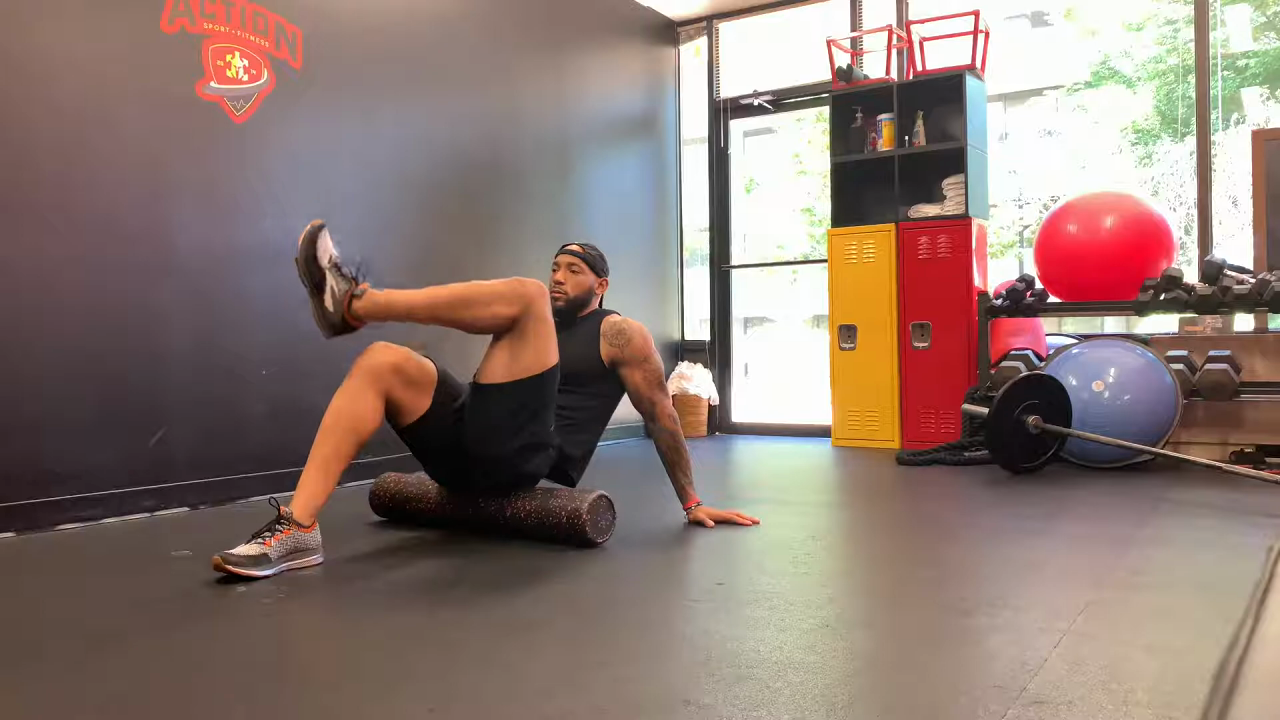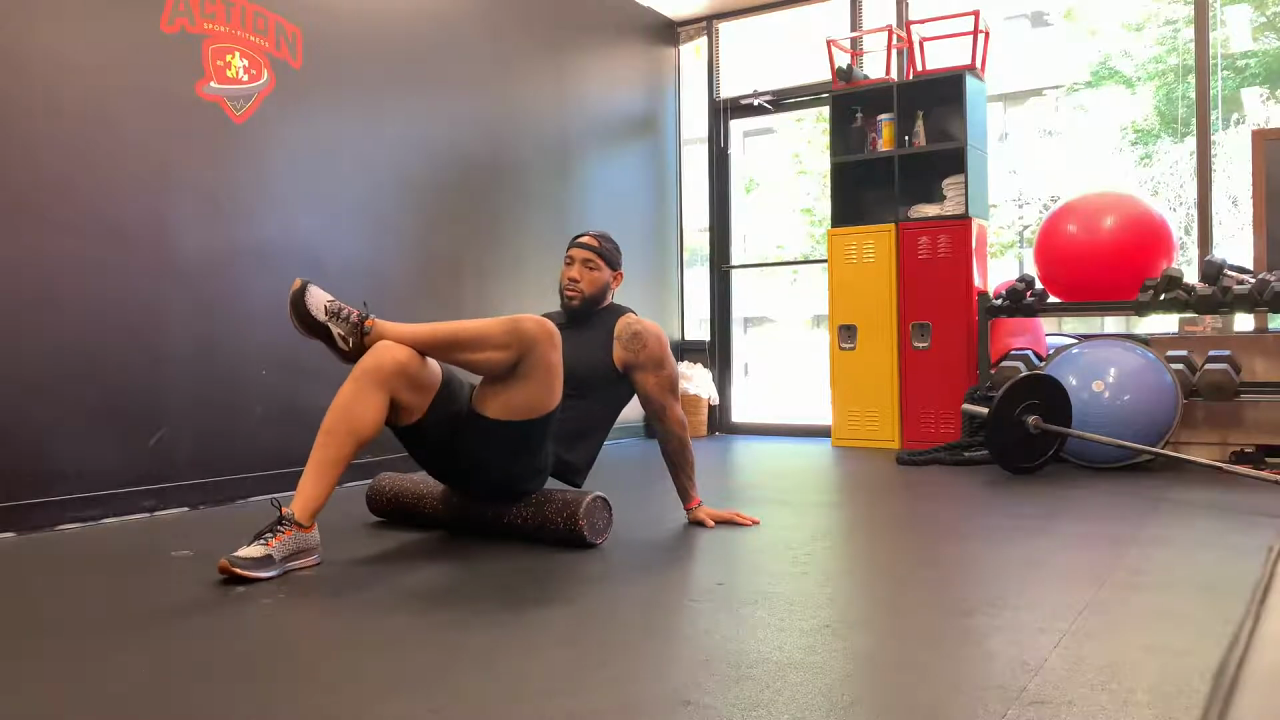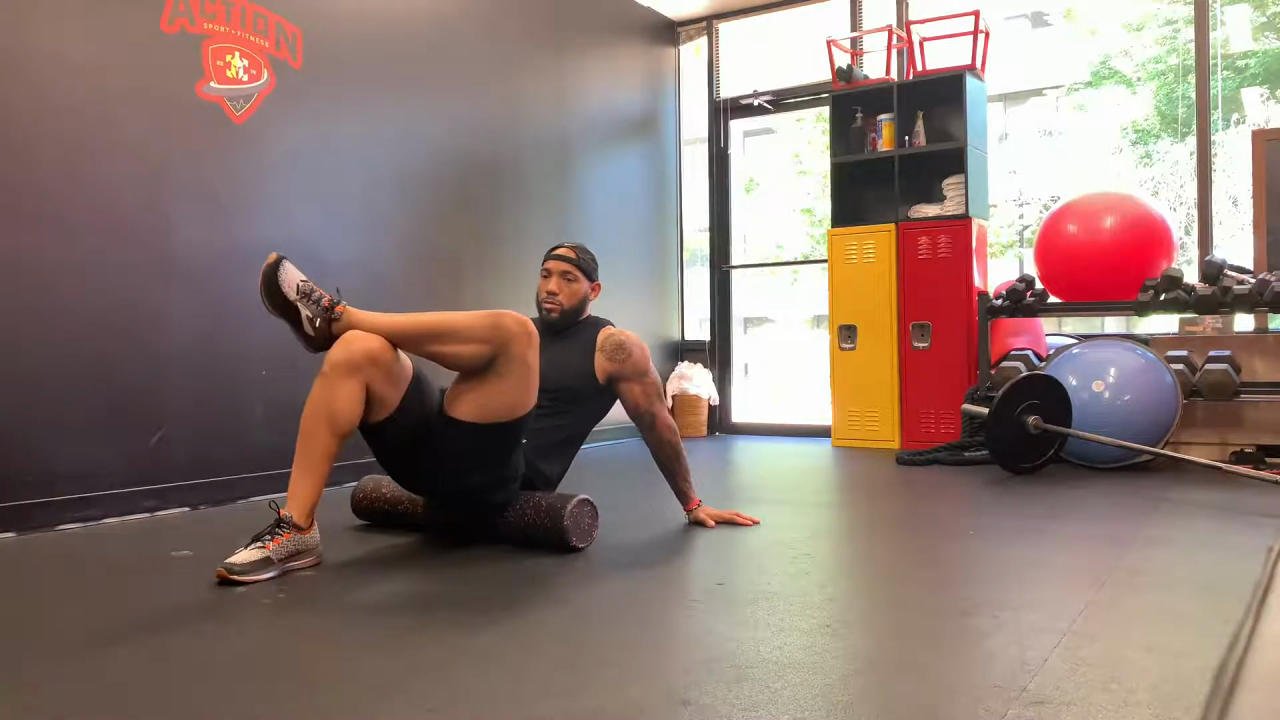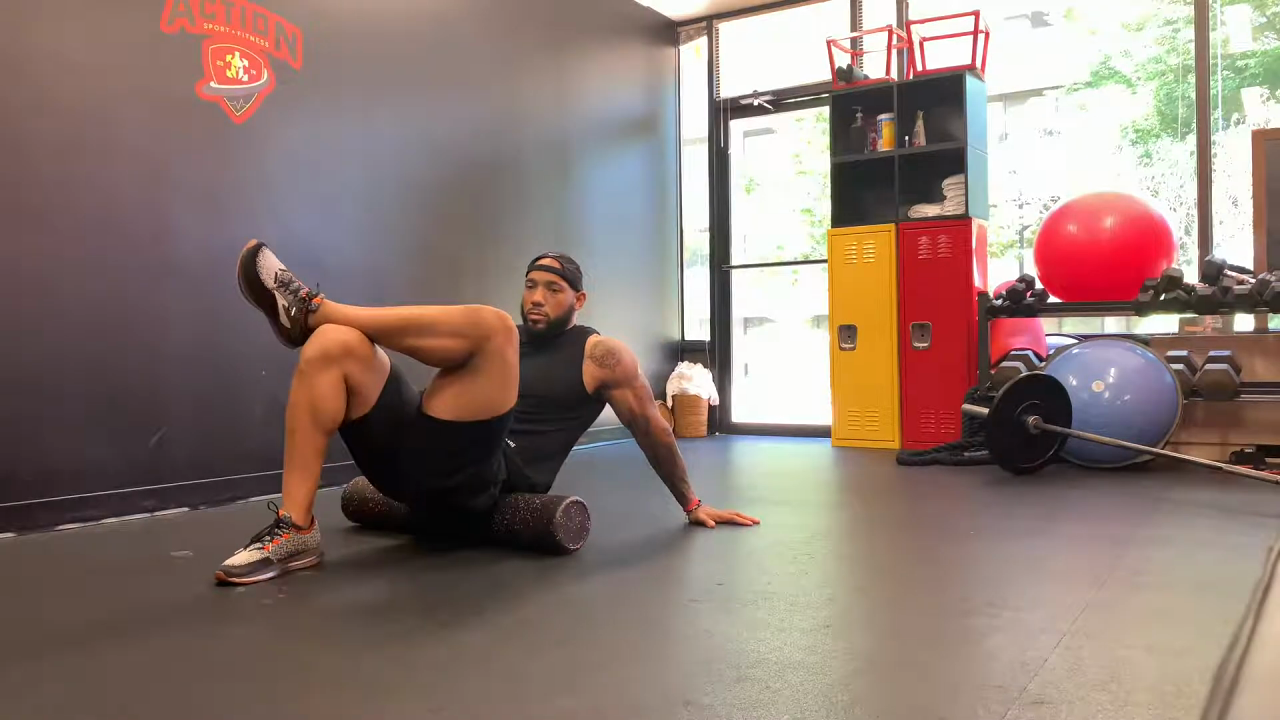
dt=0.7s
person 1, frame 1
left shoulder: (620, 335)
right shoulder: (542, 331)
left elbow: (660, 415)
left wrist: (691, 502)
left hip: (519, 451)
right hip: (472, 446)
left knee: (525, 295)
right knee: (382, 362)
left ankle: (352, 303)
right ankle: (299, 527)
person 1, frame 2
left shoulder: (635, 335)
right shoulder: (548, 323)
left elbow: (669, 419)
left wrist: (692, 503)
left hip: (518, 463)
right hip: (468, 441)
left knee: (533, 334)
right knee: (387, 362)
left ankle: (365, 329)
right ankle: (297, 529)
person 1, frame 3
left shoulder: (615, 348)
right shoulder: (524, 340)
left elbow: (657, 425)
left wrist: (692, 503)
left hip: (489, 470)
right hip: (436, 448)
left knee: (511, 330)
right knee: (357, 352)
left ankle: (333, 315)
right ankle: (295, 529)
person 1, frame 4
left shoulder: (602, 355)
right shoulder: (508, 344)
left elbow: (652, 429)
left wrist: (692, 504)
left hip: (472, 475)
right hip: (416, 456)
left knee: (489, 324)
right knee: (333, 346)
left ankle: (310, 309)
right ankle: (295, 530)
